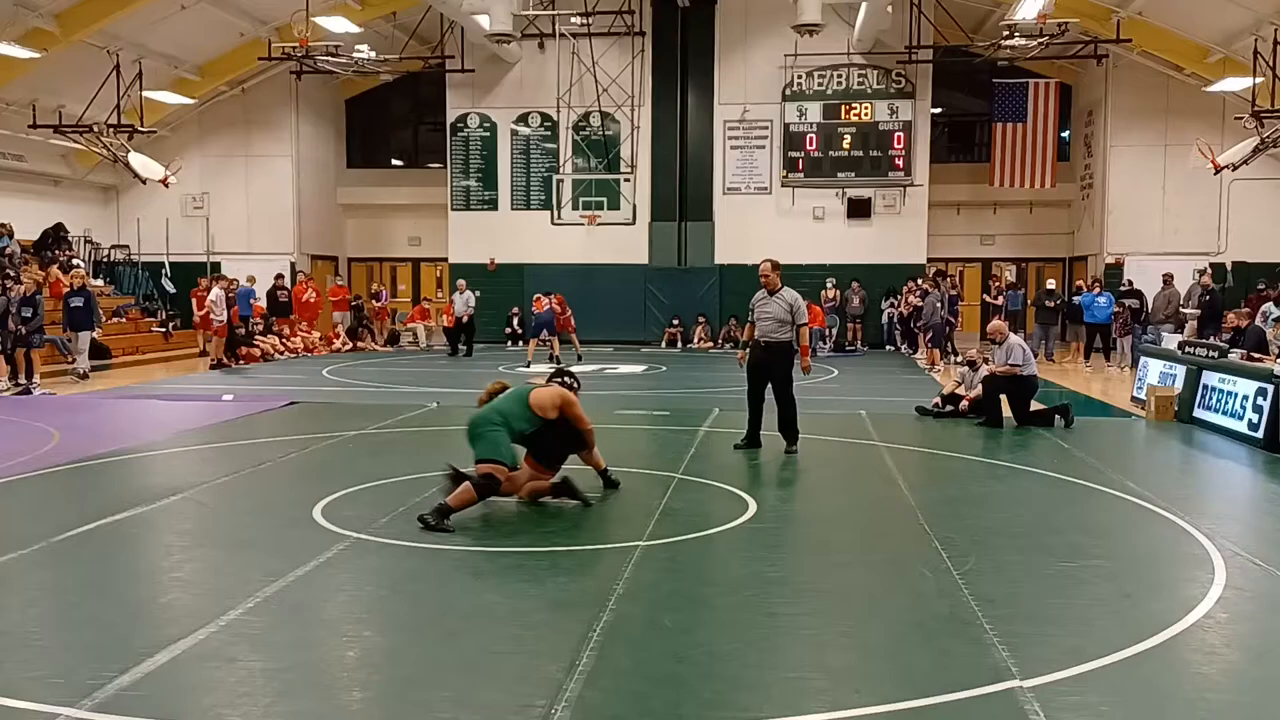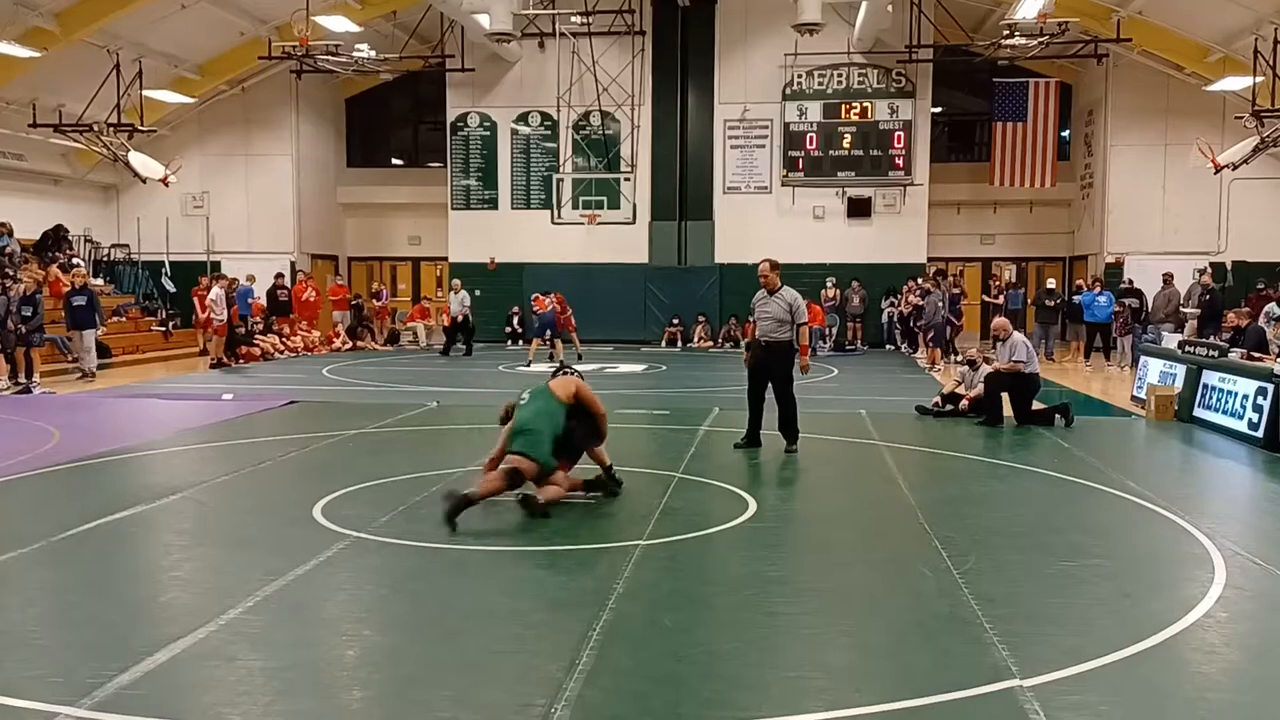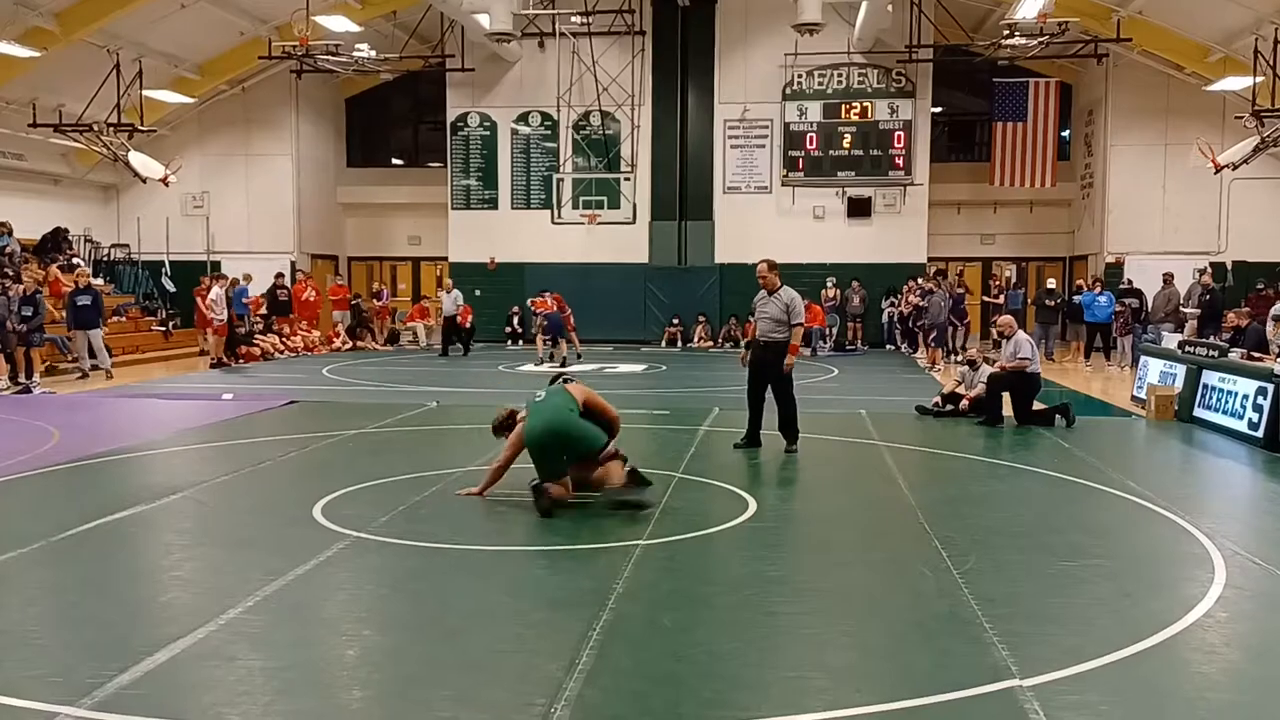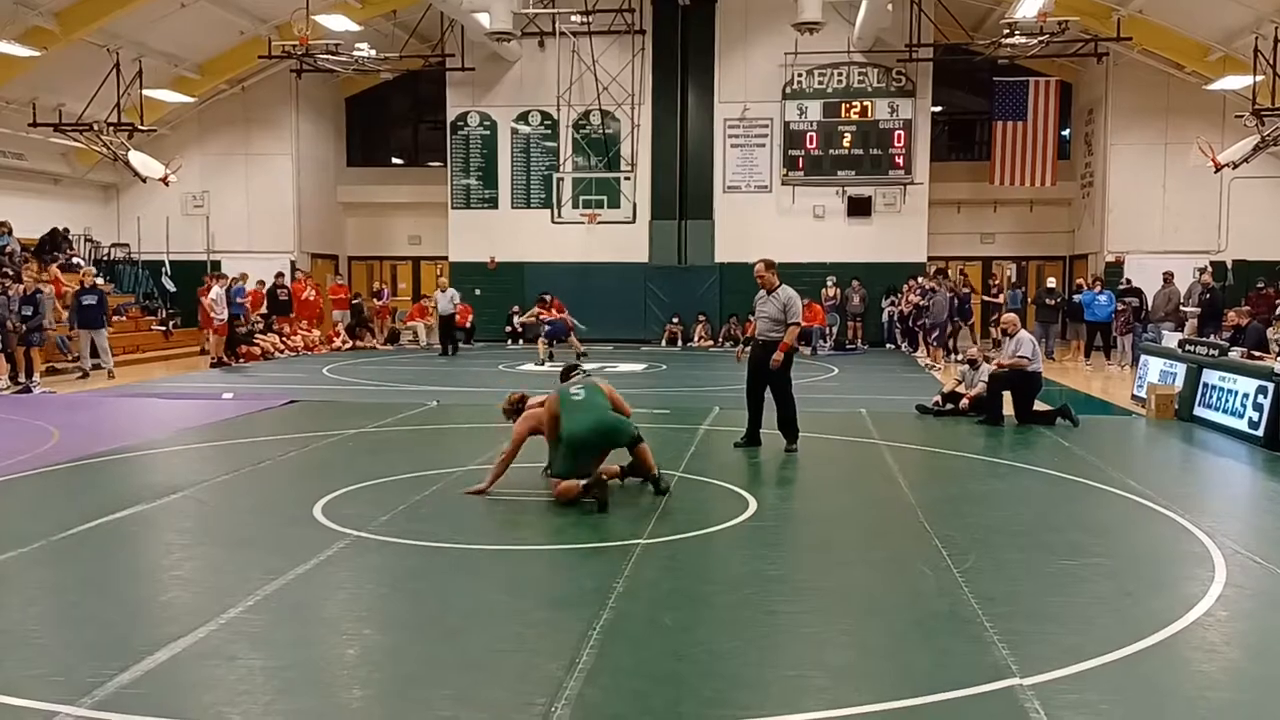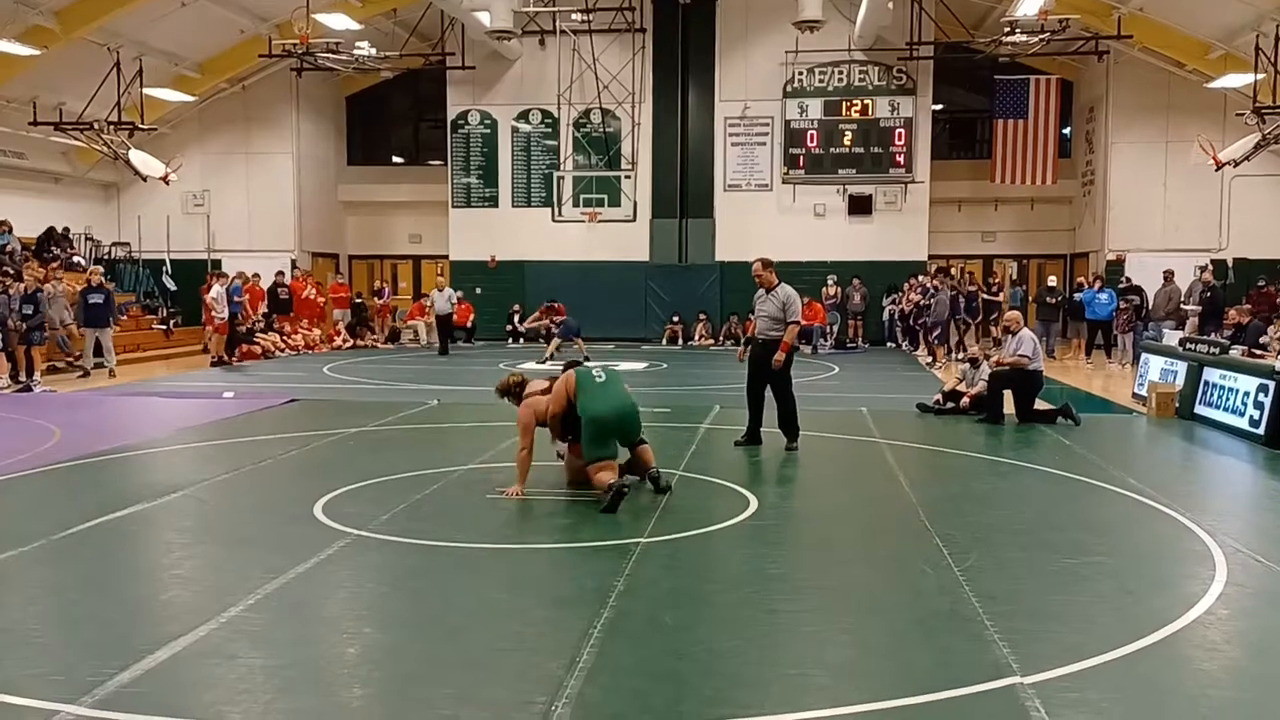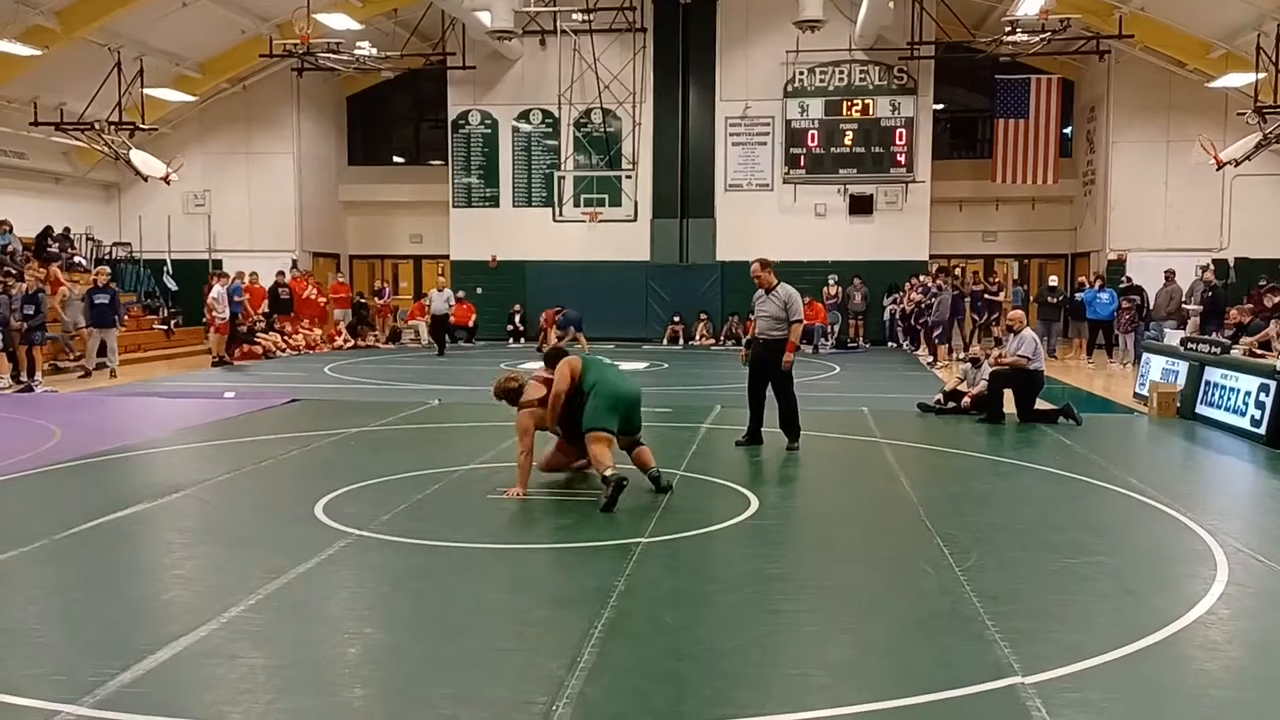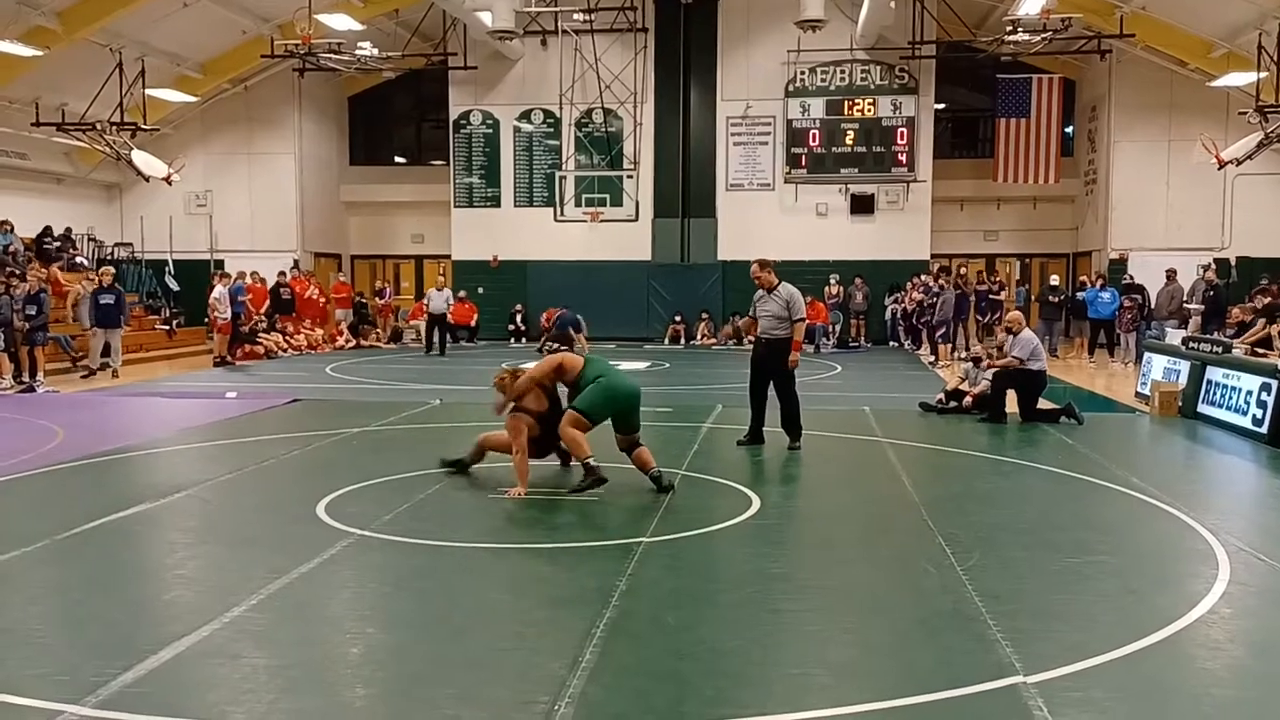
dt=0.2s
person 1, frame 1
left shoulder: (792, 298)
right shoulder: (757, 297)
left elbow: (802, 327)
left wrist: (804, 355)
right wrist: (744, 347)
left hip: (781, 351)
right hip: (758, 350)
left knee: (784, 398)
right knee: (754, 396)
left ankle: (791, 440)
right ankle: (752, 437)
person 1, frame 2
left shoulder: (792, 297)
right shoulder: (758, 297)
left elbow: (802, 327)
left wrist: (804, 355)
right wrist: (748, 349)
left hip: (781, 351)
right hip: (759, 349)
left knee: (784, 397)
right knee: (754, 395)
left ankle: (791, 439)
right ankle: (752, 436)
person 1, frame 3
left shoulder: (791, 297)
right shoulder: (759, 297)
left elbow: (798, 327)
left wrist: (792, 354)
right wrist: (747, 347)
left hip: (781, 351)
right hip: (759, 350)
left knee: (784, 397)
right knee: (754, 395)
left ankle: (791, 439)
right ankle: (752, 436)
person 1, frame 4
left shoulder: (789, 296)
right shoulder: (760, 296)
left elbow: (794, 327)
left wrist: (781, 351)
right wrist: (745, 343)
left hip: (778, 351)
right hip: (758, 349)
left knee: (783, 396)
right knee: (753, 394)
left ankle: (791, 438)
right ankle: (752, 435)
person 1, frame 5
left shoulder: (788, 294)
right shoulder: (759, 295)
left elbow: (794, 325)
left wrist: (783, 351)
right wrist: (746, 343)
left hip: (778, 349)
right hip: (758, 348)
left knee: (783, 394)
right knee: (754, 393)
left ankle: (792, 436)
right ankle: (753, 434)
person 1, frame 6
left shoulder: (789, 294)
right shoulder: (758, 296)
left elbow: (797, 324)
left wrist: (789, 351)
right wrist: (747, 347)
left hip: (779, 348)
right hip: (759, 347)
left knee: (784, 394)
right knee: (755, 392)
left ankle: (793, 436)
right ankle: (753, 434)
person 1, frame 7
left shoulder: (790, 293)
right shoulder: (758, 295)
left elbow: (799, 323)
right elbow: (751, 321)
left wrist: (795, 351)
left hip: (782, 347)
right hip: (760, 346)
left knee: (786, 393)
right knee: (756, 392)
left ankle: (794, 435)
right ankle: (755, 433)
person 2, frame 1
left shoulder: (531, 392)
right shoulder: (562, 395)
right elbow: (587, 428)
right wrist: (591, 450)
left hip: (485, 424)
right hip: (490, 428)
right knee: (490, 481)
right ankle: (439, 512)
person 2, frame 2
right shoulder: (571, 382)
right elbow: (600, 414)
right wrist: (600, 440)
left hip: (522, 430)
right hip: (535, 431)
right knee: (513, 474)
right ankle: (462, 501)
person 2, frame 3
right shoulder: (578, 390)
right elbow: (614, 418)
left wrist: (480, 489)
right wrist: (611, 438)
left hip: (535, 436)
right hip: (564, 425)
right knee: (611, 456)
right ankle: (617, 491)
person 2, frame 4
left shoulder: (555, 397)
right shoulder: (598, 384)
right elbow: (626, 412)
left hip: (575, 437)
right hip: (608, 425)
left knee: (562, 490)
right knee: (634, 437)
left ankle: (589, 485)
right ankle: (656, 479)
person 2, frame 5
left shoulder: (566, 378)
right shoulder: (607, 372)
left elbow: (554, 413)
left wrist: (558, 434)
left hip: (596, 416)
right hip: (627, 408)
left knee: (601, 472)
right knee: (636, 441)
left ankle: (613, 486)
right ankle: (654, 475)
person 2, frame 6
left shoulder: (565, 364)
right shoulder: (588, 364)
left elbow: (558, 393)
left wrist: (552, 424)
left hip: (607, 394)
right hip: (632, 393)
left knee: (596, 446)
right knee: (632, 443)
left ankle: (611, 478)
right ankle: (656, 477)
person 2, frame 7
left shoulder: (559, 360)
right shoulder: (579, 362)
left elbow: (530, 378)
left wrist: (506, 399)
left hip: (608, 389)
right hip: (630, 390)
left knee: (567, 428)
right knee: (631, 444)
left ankle: (592, 471)
right ankle: (657, 477)
